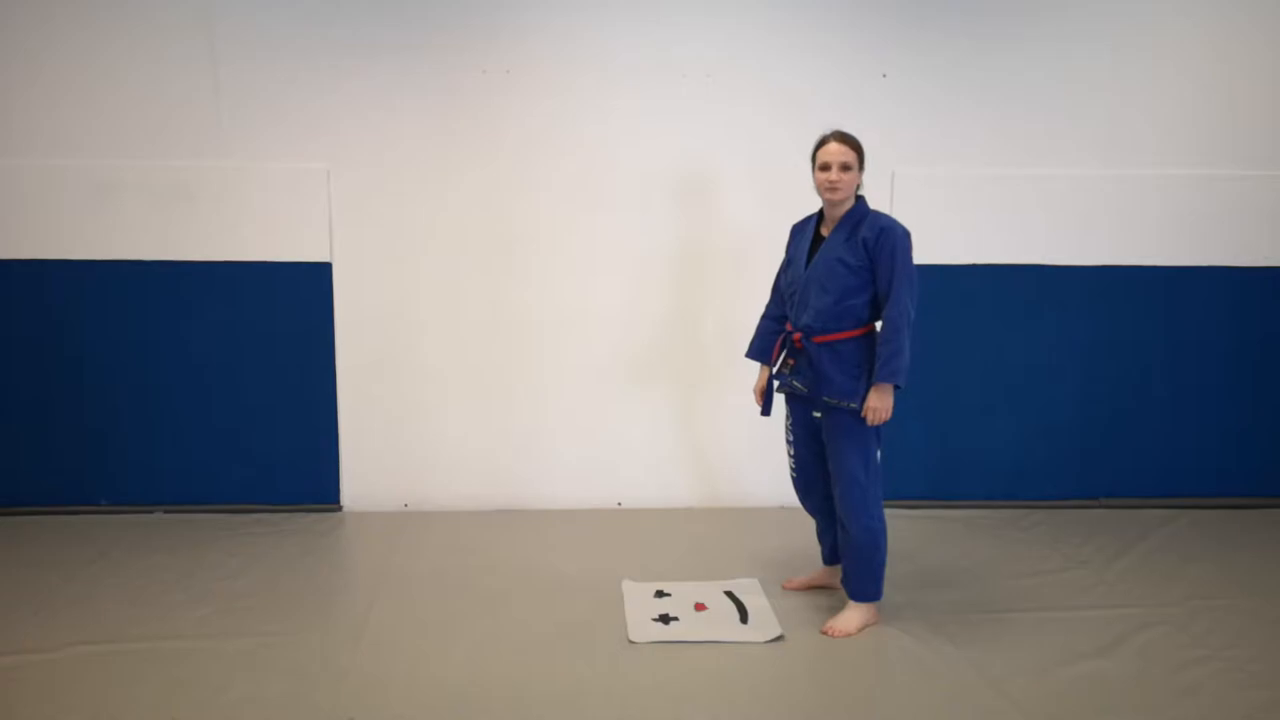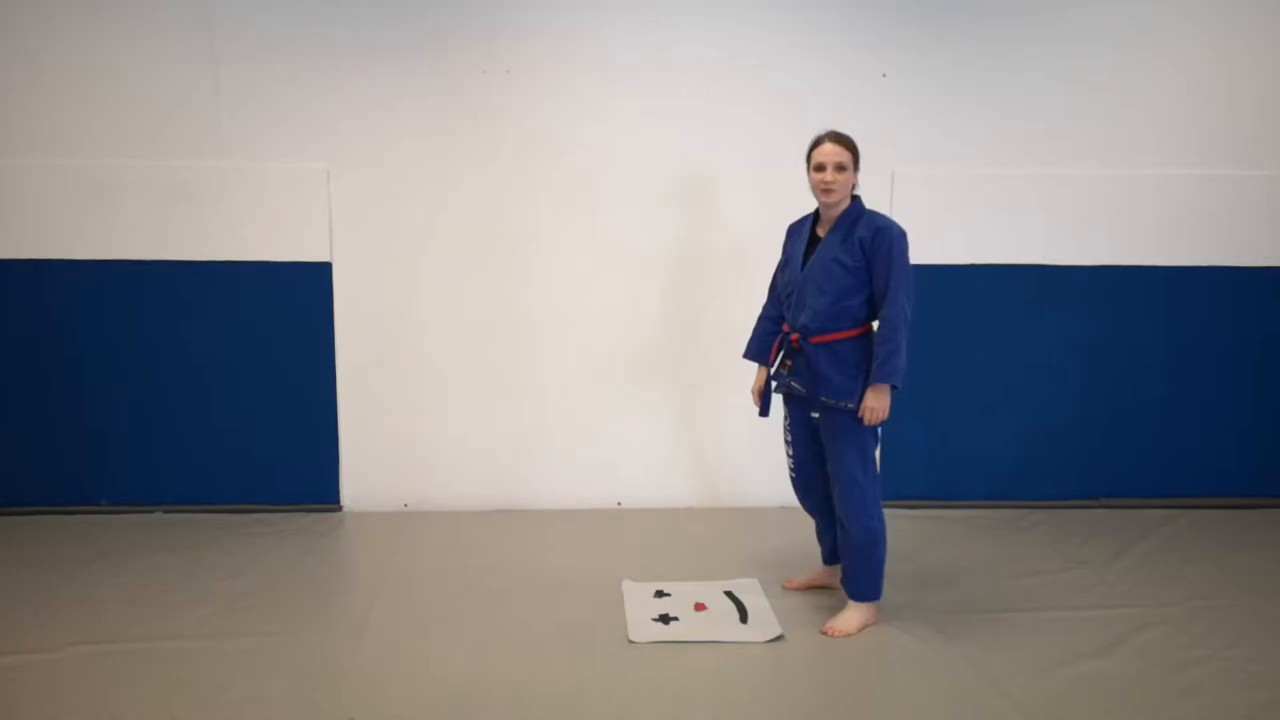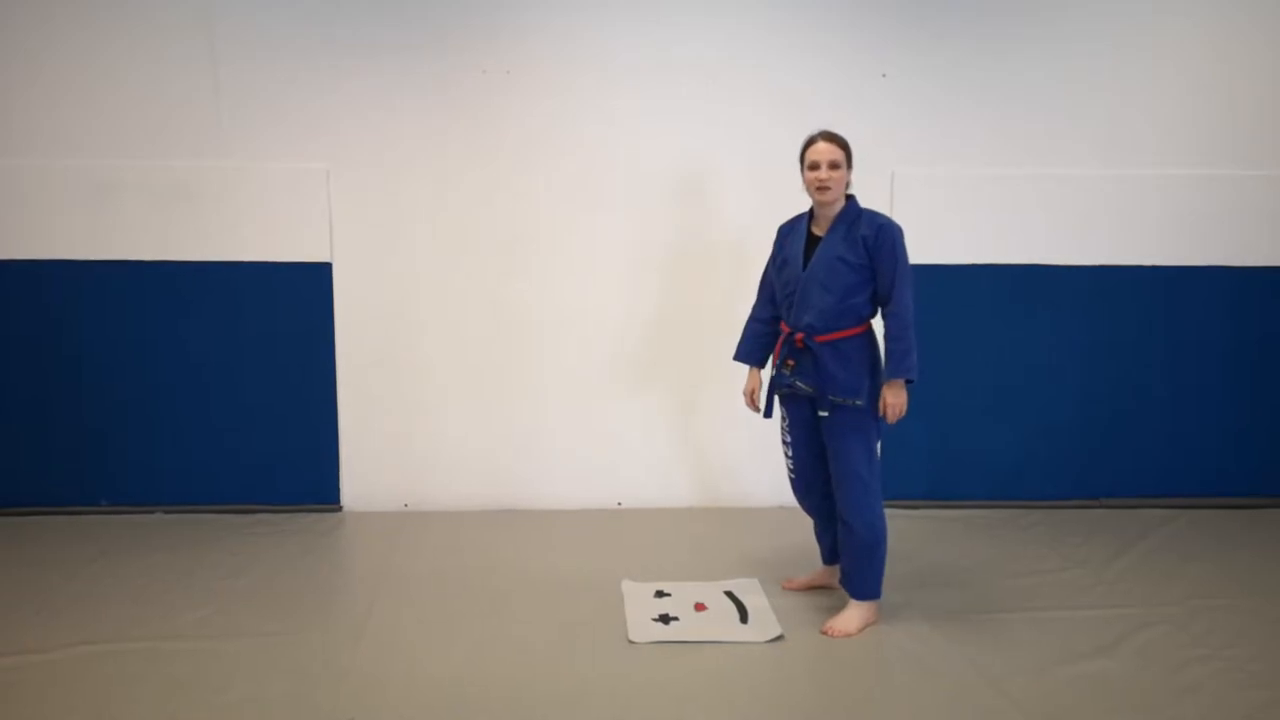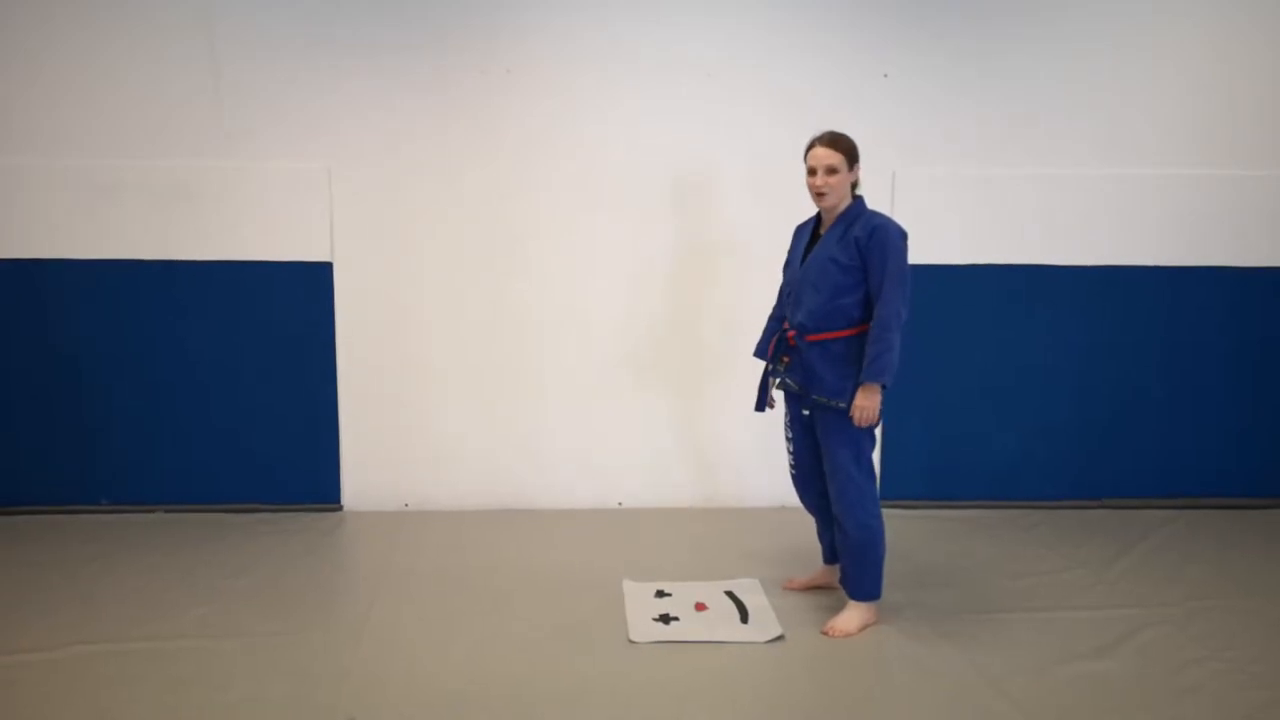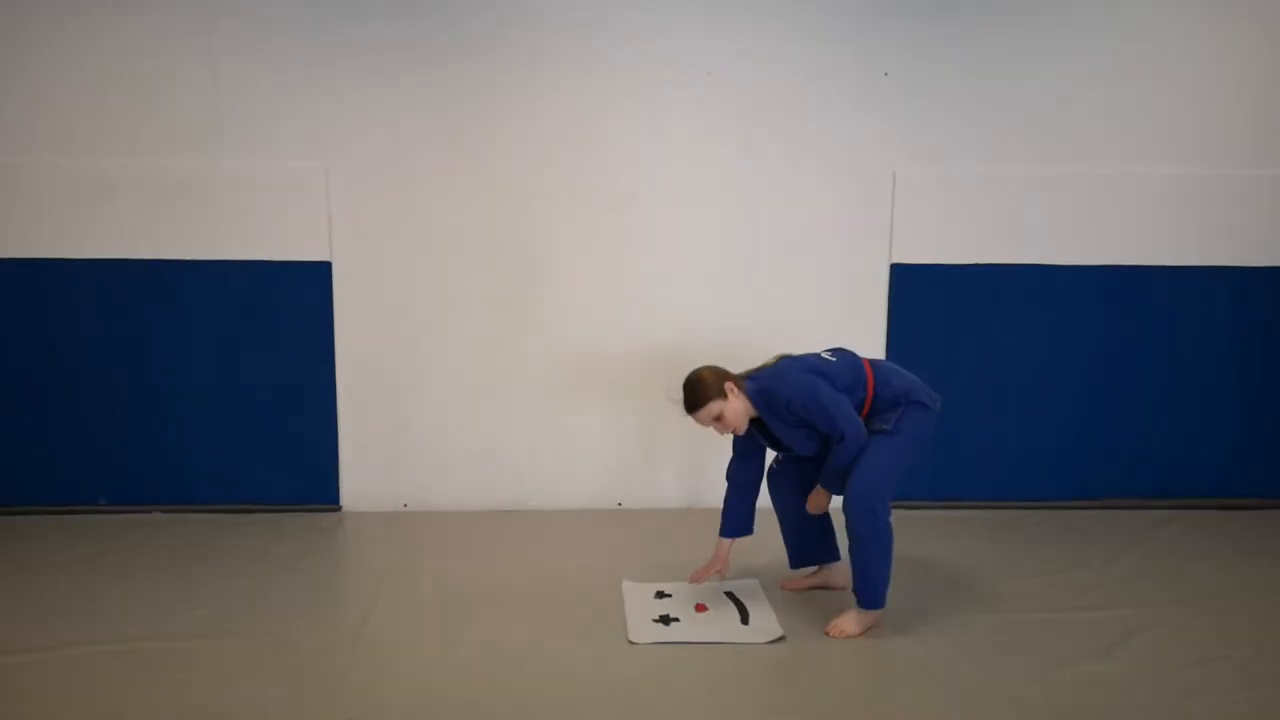
dt=1s
person 1, frame 1
left shoulder: (883, 234)
right shoulder: (802, 232)
left elbow: (897, 314)
right elbow: (779, 302)
left wrist: (885, 384)
right wrist: (766, 364)
left hip: (850, 376)
right hip: (803, 373)
left knee: (854, 489)
right knee: (812, 481)
left ankle: (865, 600)
right ankle: (834, 566)
person 1, frame 2
left shoulder: (879, 233)
right shoulder: (798, 232)
left elbow: (894, 314)
right elbow: (776, 302)
left wrist: (882, 384)
right wrist: (764, 363)
left hip: (847, 375)
right hip: (800, 372)
left knee: (853, 488)
right knee: (811, 481)
left ankle: (864, 600)
right ankle: (834, 566)
person 1, frame 3
left shoulder: (877, 231)
right shoulder: (789, 233)
left elbow: (898, 309)
right elbow: (766, 303)
left wrist: (897, 379)
right wrist: (754, 366)
left hip: (849, 373)
right hip: (797, 371)
left knee: (854, 486)
right knee: (809, 480)
left ankle: (864, 599)
right ankle: (834, 565)
person 1, frame 4
left shoulder: (878, 232)
right shoulder: (805, 233)
left elbow: (889, 314)
left wrist: (873, 384)
right wrist: (772, 364)
left hip: (843, 377)
right hip: (802, 373)
left knee: (849, 487)
right knee: (811, 480)
left ankle: (863, 600)
right ankle: (835, 566)
person 1, frame 5
left shoulder: (789, 387)
right shoulder: (749, 420)
left elbow: (851, 434)
right elbow: (742, 483)
left wrist: (825, 488)
right wrist: (721, 552)
left hip: (905, 408)
right hip: (861, 413)
left knee: (862, 497)
right knee: (787, 476)
left ankle: (869, 608)
right ankle: (828, 568)
